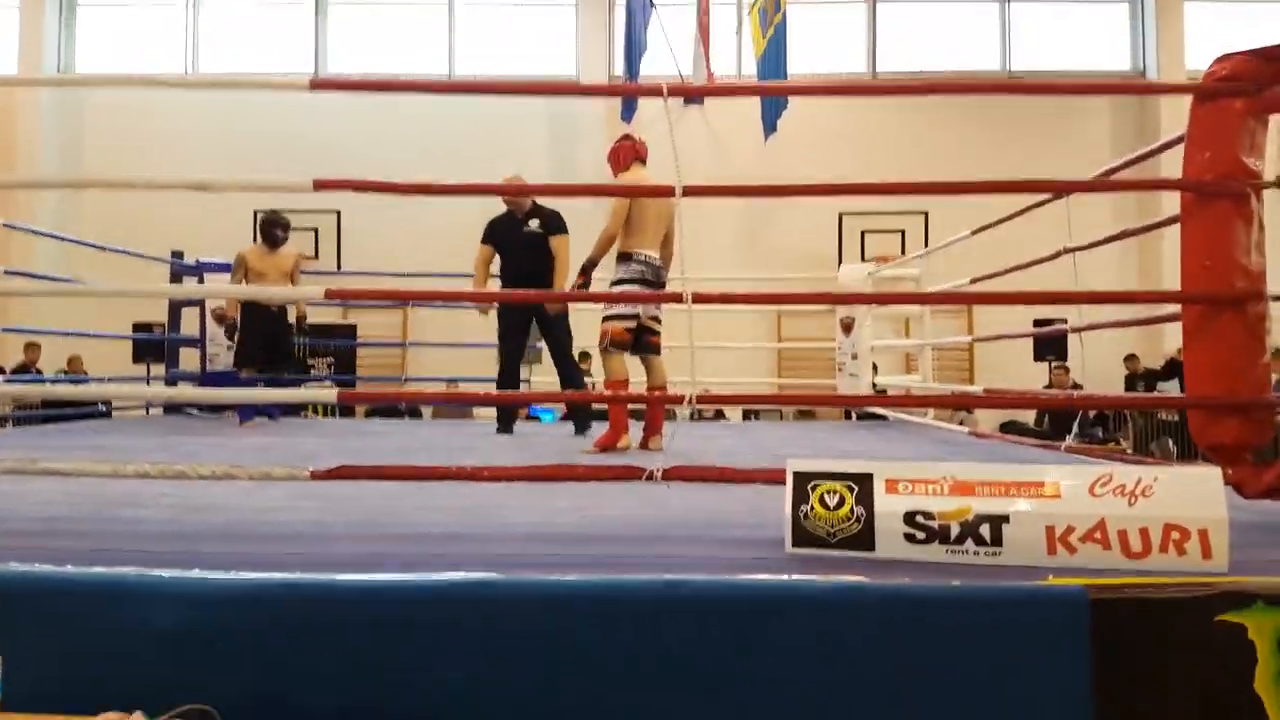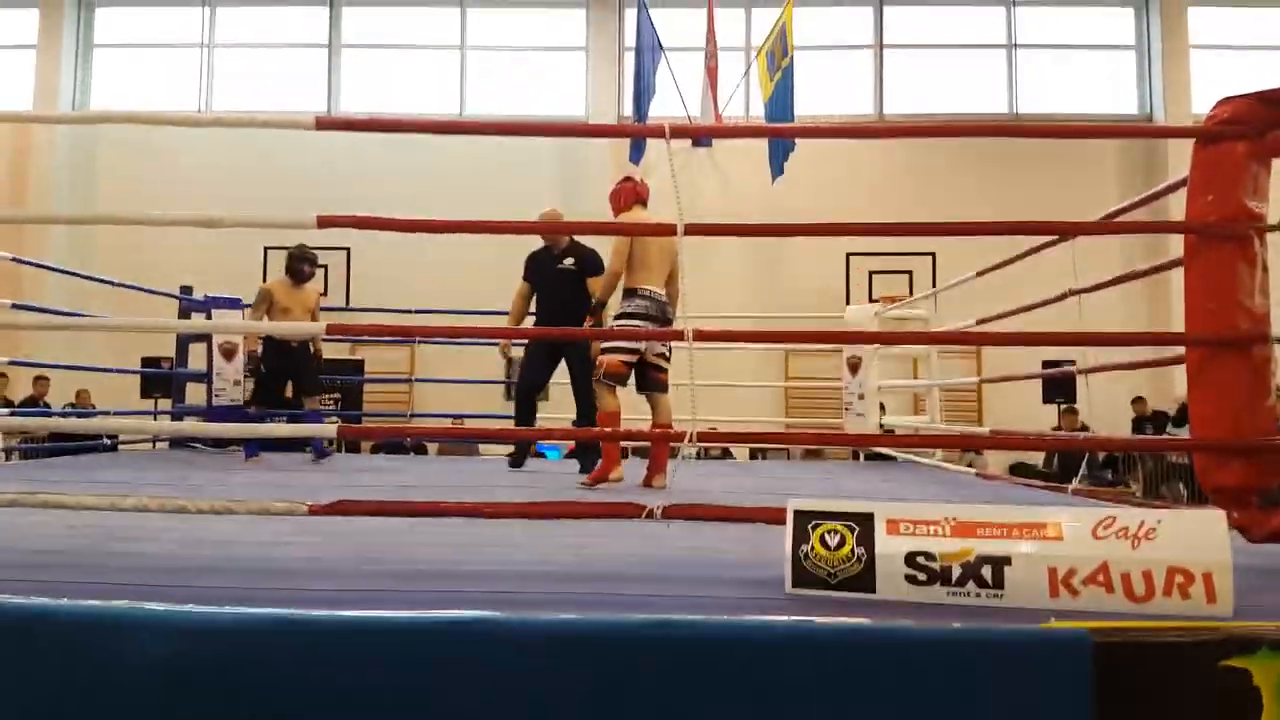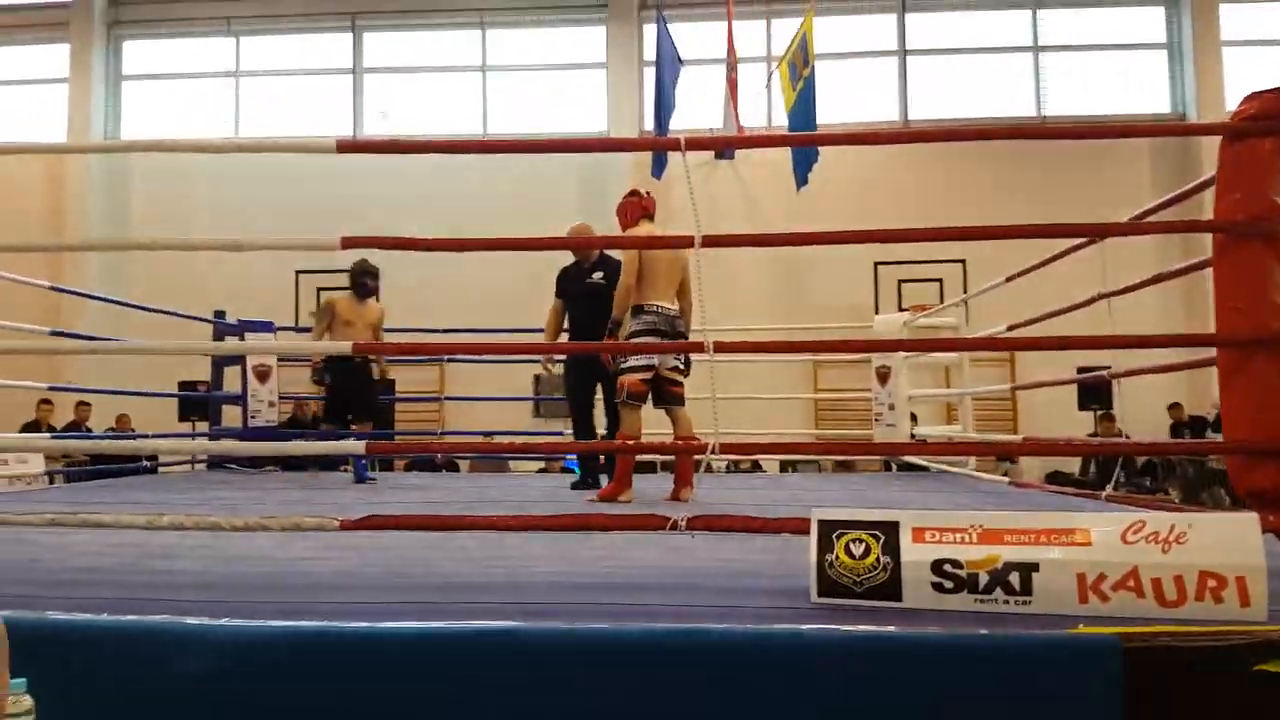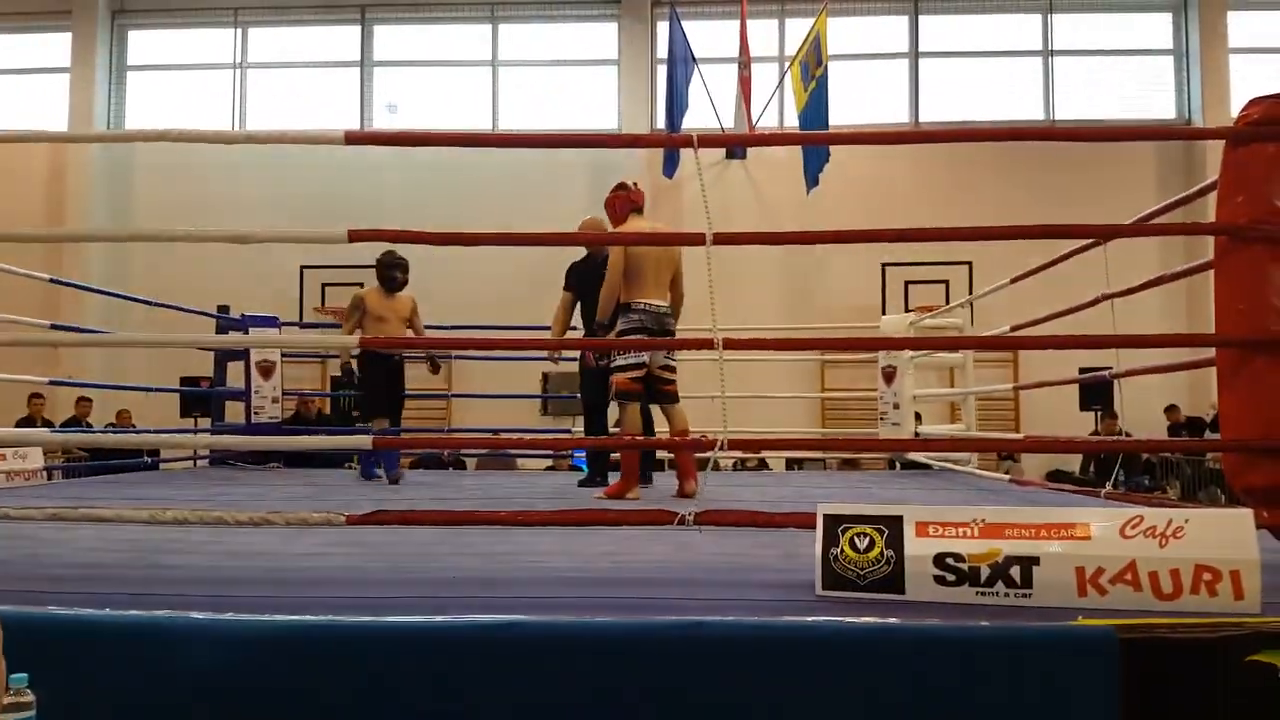
dt=0.3s
person 1, frame 1
left shoulder: (627, 181)
left elbow: (612, 230)
left wrist: (586, 268)
left hip: (632, 269)
right hip: (655, 272)
left knee: (611, 349)
right knee: (651, 354)
left ankle: (618, 431)
right ankle: (653, 433)
person 1, frame 2
left shoulder: (627, 220)
right shoulder: (667, 231)
left elbow: (615, 268)
left wrist: (596, 309)
right wrist: (667, 325)
left hip: (636, 304)
right hip: (662, 308)
left knee: (605, 381)
right knee: (658, 392)
left ankle: (611, 463)
right ankle: (657, 471)
person 1, frame 3
left shoulder: (634, 236)
right shoulder: (676, 245)
left elbow: (627, 285)
left wrist: (613, 328)
right wrist: (683, 340)
left hip: (645, 321)
right hip: (673, 324)
left knee: (630, 404)
right knee: (676, 406)
left ankle: (622, 485)
right ankle: (684, 484)
person 1, frame 4
left shoulder: (623, 234)
left elbow: (612, 285)
right elbow: (678, 293)
left wrist: (600, 328)
left hip: (634, 319)
right hip: (663, 320)
left knee: (629, 402)
right knee: (670, 402)
left ankle: (629, 482)
right ankle: (687, 478)
person 2, frame 1
left shoulder: (550, 218)
right shoulder: (496, 225)
left elbow: (561, 256)
right elbow: (482, 262)
left wrist: (558, 292)
right wrist: (480, 291)
left hip: (548, 299)
right hip: (512, 299)
left knee: (563, 357)
right knee: (509, 360)
left ankle: (581, 418)
right ankle: (505, 420)
person 2, frame 2
left shoulder: (586, 256)
right shoulder: (535, 259)
left elbow: (599, 298)
right elbow: (522, 298)
left hip: (578, 336)
right hip: (543, 335)
left knee: (585, 397)
right knee: (525, 389)
left ankle: (588, 458)
right ankle: (520, 450)
person 2, frame 3
left shoulder: (615, 269)
right shoulder: (566, 274)
right elbow: (557, 313)
right hip: (578, 352)
left knee: (614, 413)
right knee: (579, 413)
left ankle: (615, 472)
right ankle: (589, 474)
person 2, frame 4
right shoulder: (577, 269)
right elbow: (565, 307)
right wrist: (555, 340)
left knee: (637, 405)
right knee: (593, 409)
left ankle: (645, 469)
right ankle: (597, 471)
person 3, frame 1
left shoulder: (292, 257)
right shoulder: (246, 256)
left elbow: (297, 286)
right elbow: (234, 288)
left wrist: (301, 315)
right wrist: (230, 319)
left hip: (280, 314)
right hip: (254, 313)
left knee: (280, 366)
right knee: (249, 365)
left ankle: (268, 404)
right ankle: (246, 413)
person 3, frame 2
left shoulder: (313, 293)
right shoulder: (270, 289)
right elbow: (254, 321)
left wrist: (318, 351)
right wrist: (252, 353)
left hip: (302, 349)
right hip: (276, 348)
left knee: (312, 397)
right knee: (261, 402)
left ankle: (317, 446)
right ankle: (251, 449)
person 3, frame 3
left shoulder: (377, 309)
right shoulder: (333, 303)
left elbow: (378, 341)
right elbow: (317, 334)
left wrist: (382, 369)
right wrist: (318, 365)
left hip: (363, 365)
right hip: (338, 363)
left knee: (365, 420)
right knee: (334, 419)
left ankle: (361, 470)
person 3, frame 4
left shoulder: (409, 301)
right shoulder: (363, 298)
left elbow: (419, 331)
right elbow: (347, 332)
left wrist: (430, 354)
right wrist: (345, 362)
left hip: (396, 362)
right hip: (373, 360)
left knee: (388, 419)
right knee: (380, 417)
left ankle: (367, 466)
right ankle: (391, 467)
